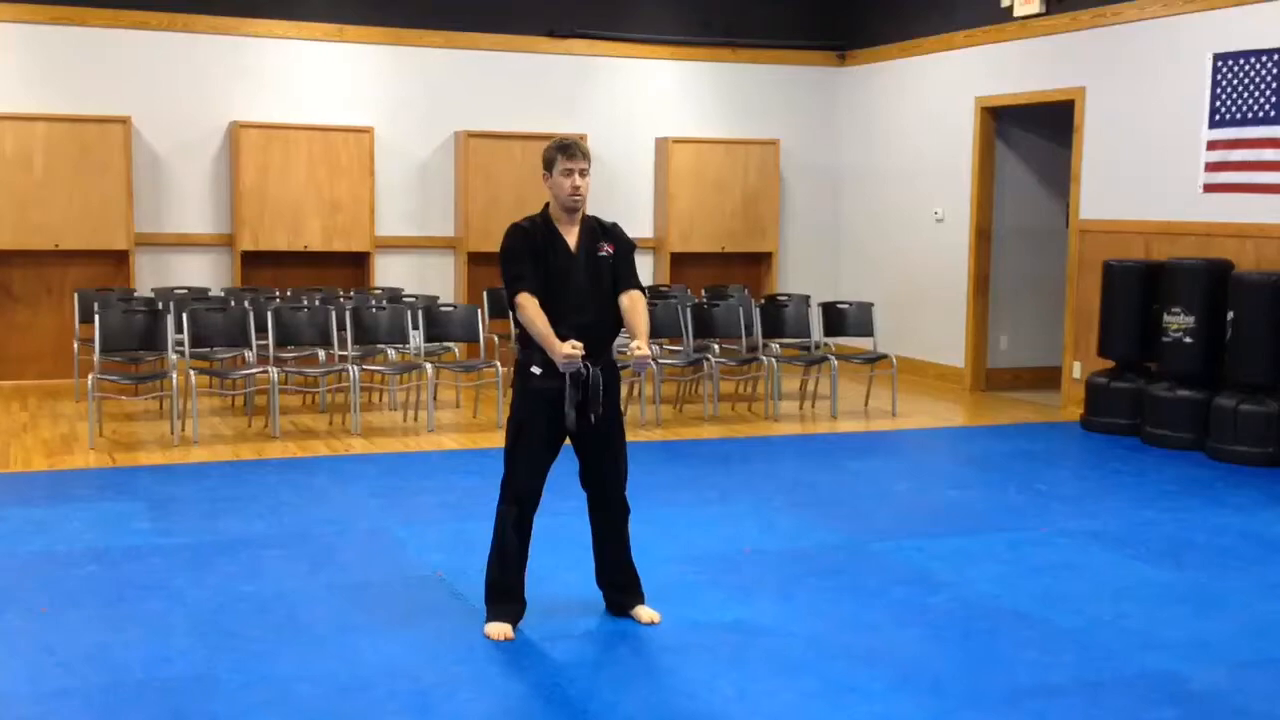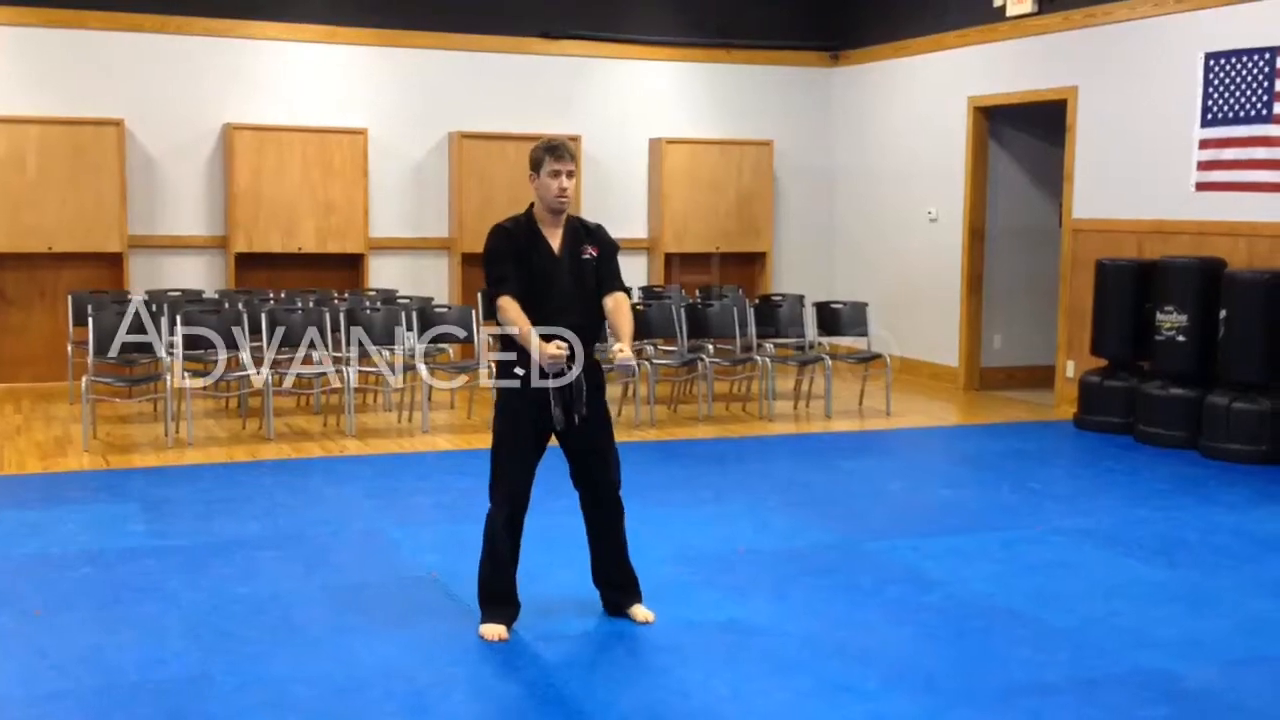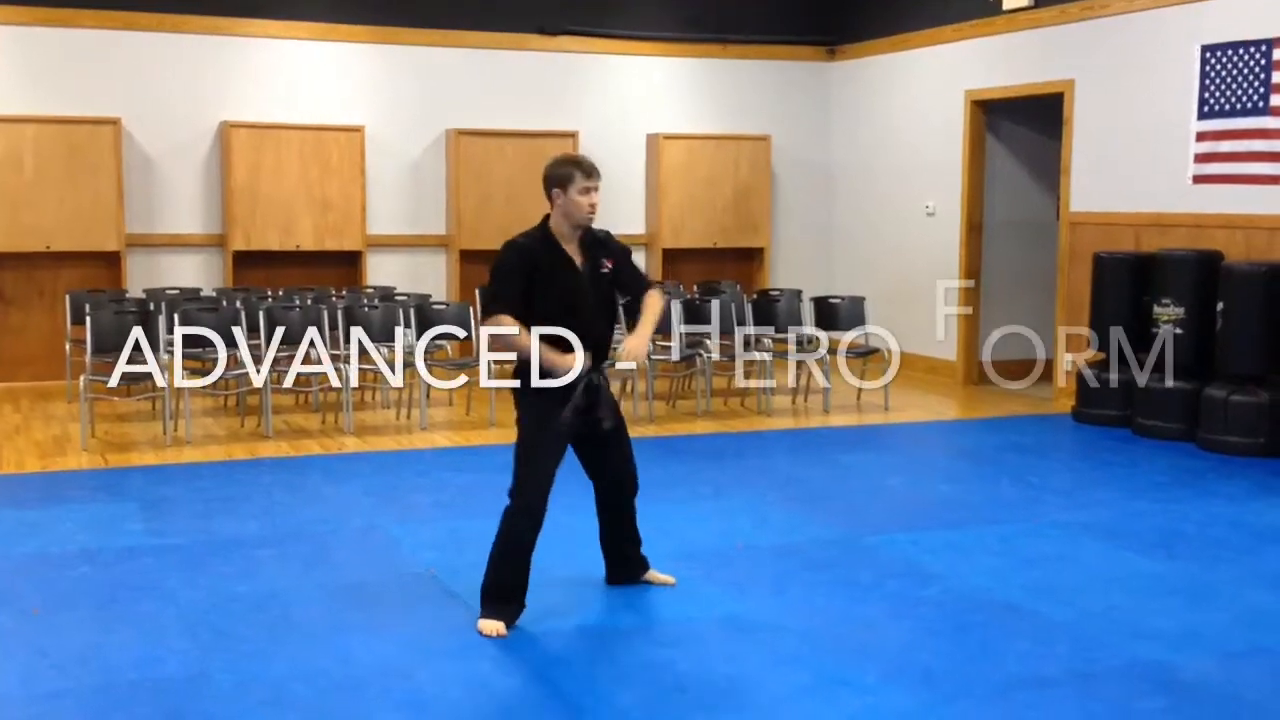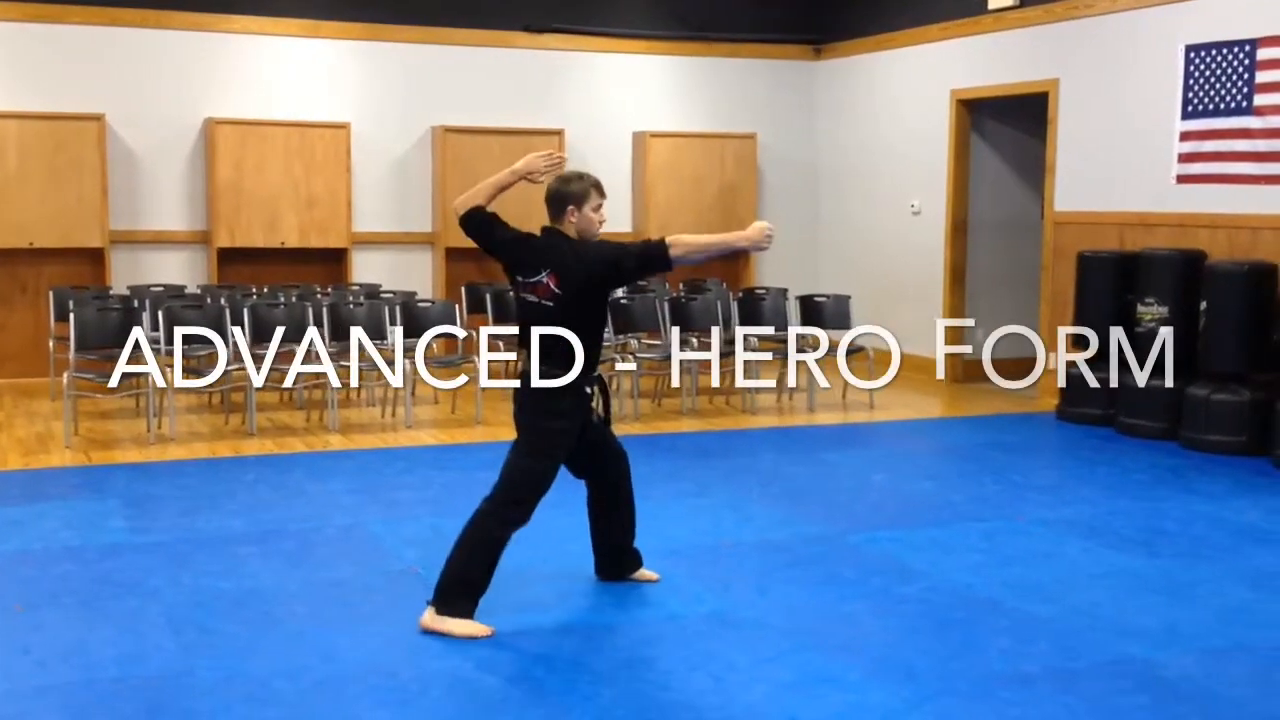
dt=0.5s
person 1, frame 1
left shoulder: (611, 237)
right shoulder: (523, 236)
left elbow: (630, 293)
right elbow: (525, 301)
left wrist: (640, 339)
right wrist: (555, 348)
left hip: (600, 379)
right hip: (541, 380)
left knee: (609, 491)
right knee: (519, 494)
left ankle: (623, 595)
right ankle: (503, 606)
person 1, frame 2
left shoulder: (595, 238)
right shoulder: (507, 237)
left elbow: (614, 296)
right elbow: (506, 302)
left wrist: (624, 344)
right wrist: (538, 347)
left hip: (583, 379)
right hip: (524, 380)
left knee: (604, 489)
right knee: (508, 497)
left ankle: (622, 596)
right ankle: (497, 608)
person 1, frame 3
left shoulder: (606, 247)
right shoulder: (523, 252)
left elbow: (648, 292)
right elbow: (496, 321)
left wrist: (640, 336)
right wrist: (550, 358)
left hip: (593, 386)
right hip: (543, 389)
left knee: (620, 479)
right knee: (530, 496)
left ankle: (627, 567)
right ankle: (499, 604)
person 1, frame 4
left shoulder: (522, 249)
right shoulder: (590, 260)
left elbow: (466, 209)
right elbow: (672, 250)
left wrist: (518, 172)
right wrist: (742, 239)
left hip: (554, 390)
right hip: (555, 397)
left knee: (610, 466)
right knee: (511, 500)
left ankle: (618, 562)
right ankle: (446, 607)
